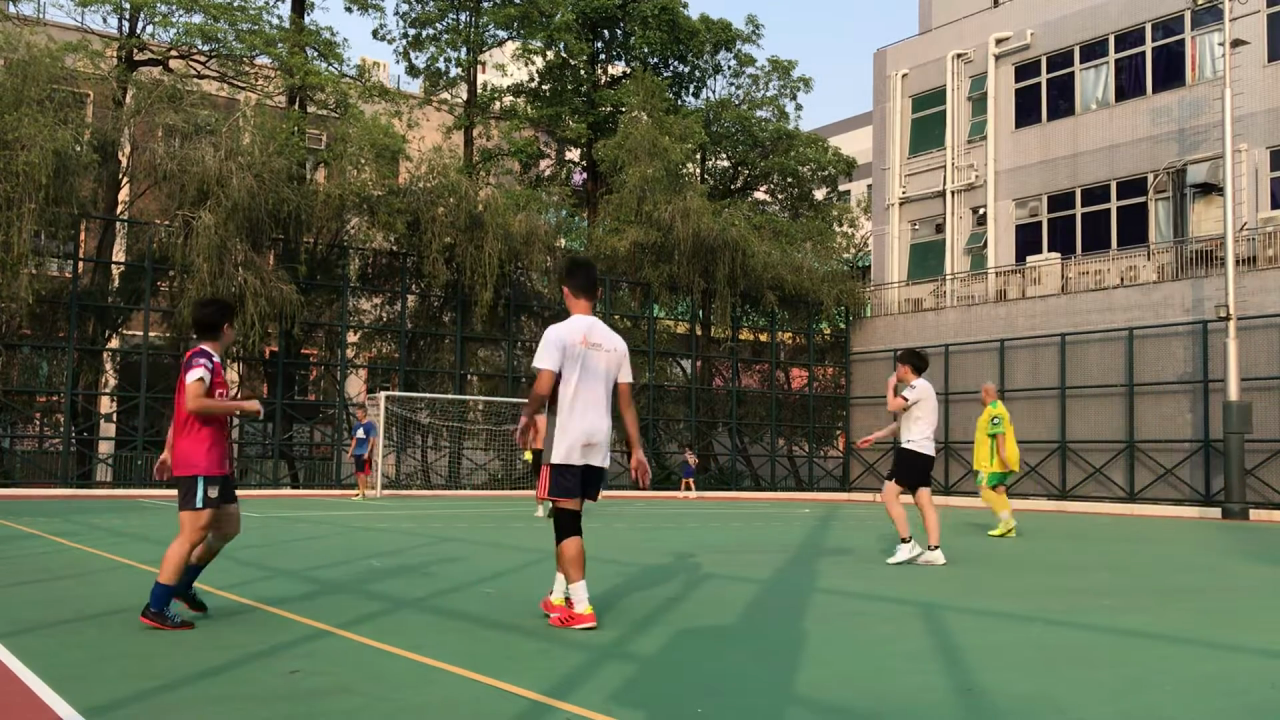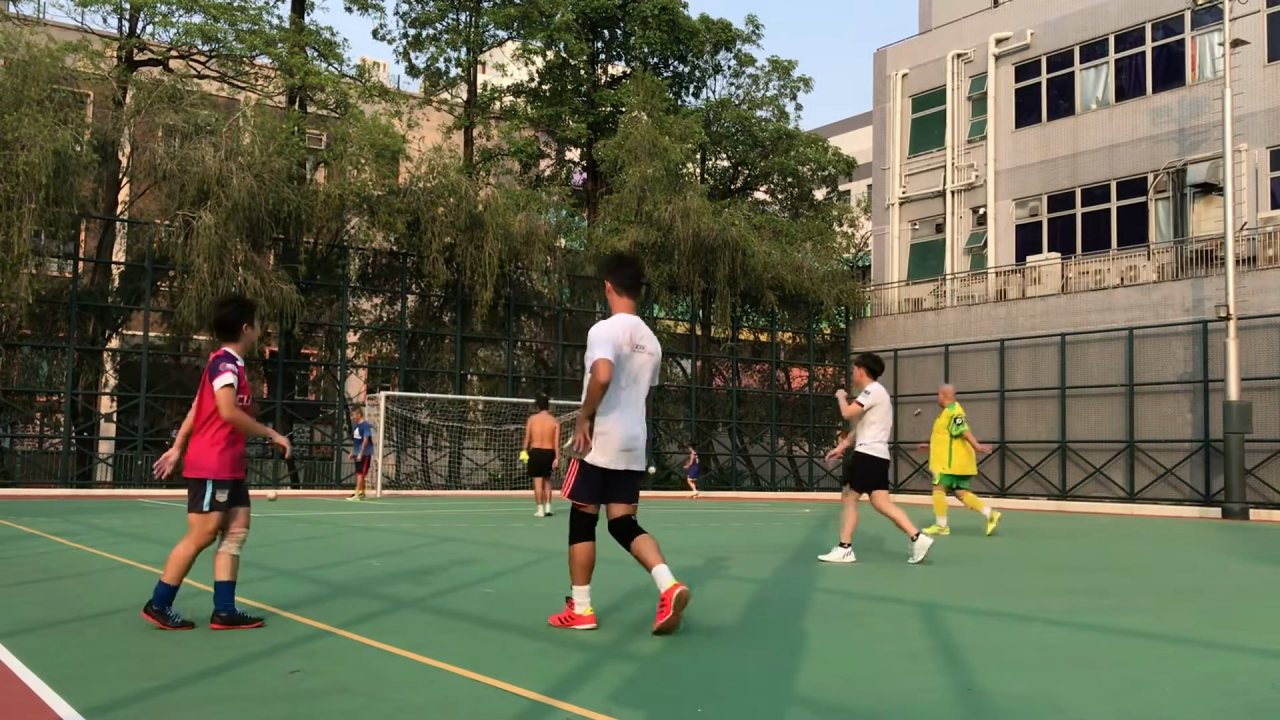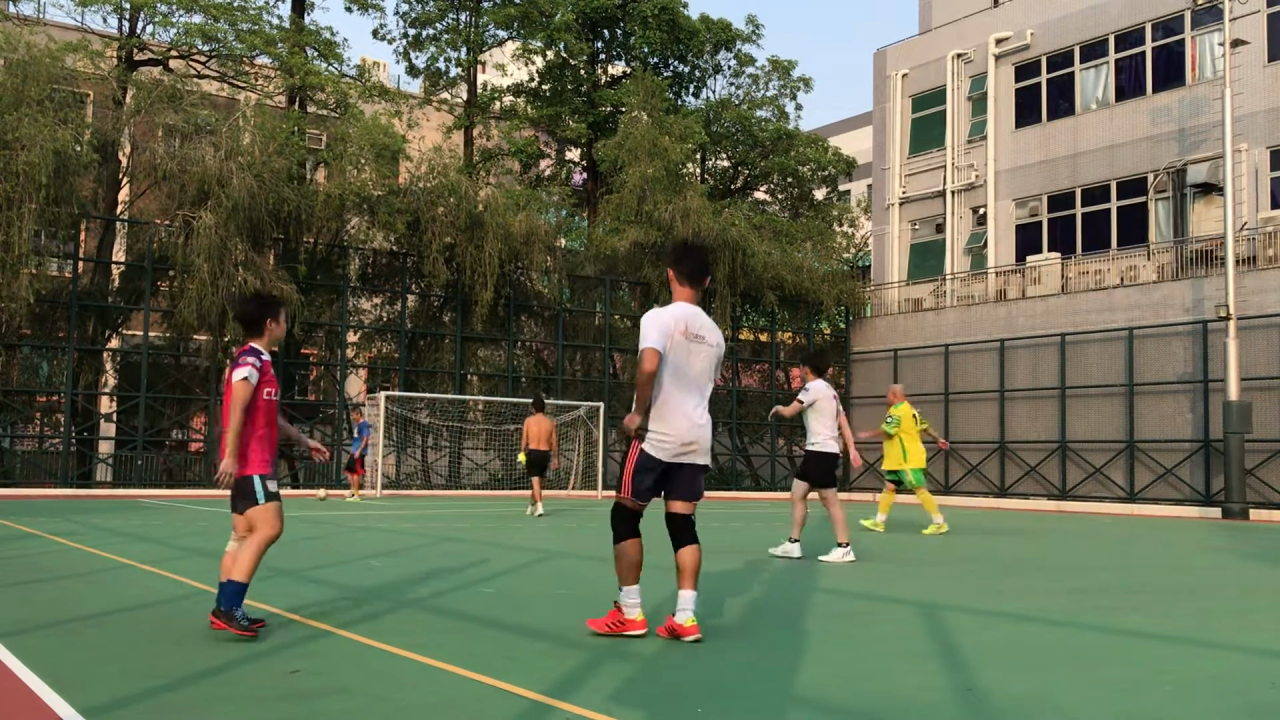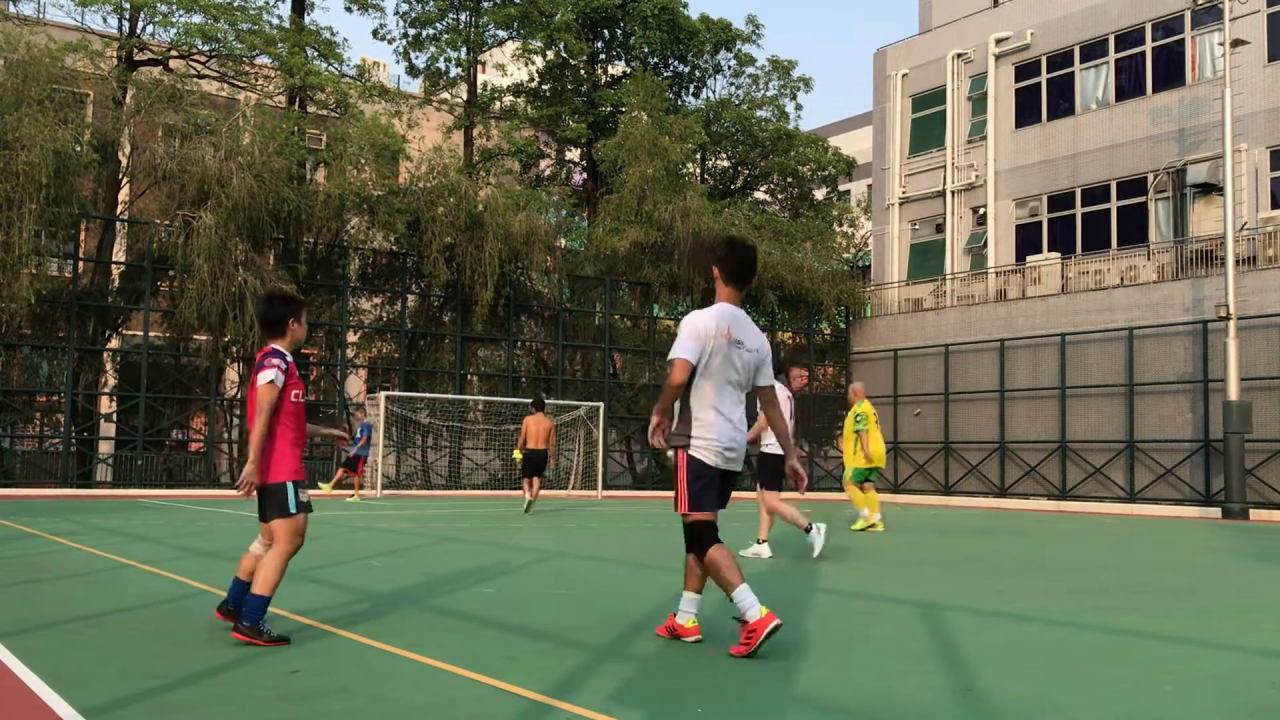
dt=0.3s
person 1, frame 1
left shoulder: (558, 332)
right shoulder: (616, 341)
left elbow: (543, 386)
right elbow: (626, 401)
left wrist: (527, 417)
right wrist: (637, 450)
left hip: (568, 441)
right hip: (600, 444)
left knee: (567, 520)
right knee: (570, 519)
left ankle: (581, 608)
right ankle: (559, 595)
person 1, frame 2
left shoulder: (605, 329)
right shoulder: (651, 339)
left elbow: (602, 376)
left wrist: (584, 418)
left hip: (601, 442)
right hip: (634, 446)
left knee: (583, 522)
right knee: (623, 524)
left ankle: (580, 609)
right ankle: (669, 585)
person 1, frame 3
left shoulder: (658, 317)
right shoulder: (714, 333)
left elbow: (649, 366)
left wrist: (637, 412)
left hip: (657, 437)
right hip: (697, 439)
left knee: (624, 517)
right knee: (682, 525)
left ankle: (629, 612)
right ankle: (685, 617)
person 1, frame 4
left shoulder: (700, 320)
right shoulder: (758, 338)
left elbow: (678, 378)
right elbow: (770, 404)
left wrist: (659, 414)
right wrist: (790, 455)
left hip: (698, 443)
right hip: (732, 446)
left knee: (703, 533)
right knee: (698, 531)
left ankle: (756, 616)
right ankle: (684, 619)
person 2, frame 1
left shoulder: (206, 361)
right shoulder: (201, 360)
left elbow: (181, 413)
right elbow: (194, 404)
left wrist: (169, 451)
right wrist: (242, 405)
left hip: (212, 463)
right hip: (199, 464)
left knee: (228, 526)
right knee: (194, 534)
left ankle: (182, 583)
right ankle: (156, 607)
person 2, frame 2
left shoulder: (227, 363)
right shoulder: (225, 363)
left elbow: (197, 409)
right elbow: (228, 412)
left wrist: (177, 449)
right wrist: (272, 434)
left hip: (227, 466)
right hip: (212, 466)
left knee: (237, 532)
right knee: (201, 536)
left ankle: (225, 610)
right ankle: (159, 604)
person 2, frame 3
left shoulder: (259, 361)
right shoulder: (249, 358)
left elbow: (269, 415)
right elbow: (237, 408)
left wrist: (304, 441)
right wrist: (230, 455)
left hip: (251, 463)
right hip: (248, 462)
left knee: (243, 535)
right knee: (268, 529)
left ankle: (225, 609)
right ankle: (229, 606)
person 2, frame 4
left shoulder: (277, 360)
right shoulder: (273, 360)
right elbow: (262, 414)
left wrist: (322, 431)
right wrist: (252, 462)
left hip: (278, 471)
right hip: (277, 470)
left knee: (268, 540)
right knee: (287, 542)
left ankle: (233, 603)
right ankle: (250, 621)
person 3, frame 1
left shoulder: (919, 386)
right shoulder: (918, 388)
left elbow: (892, 407)
right elbow: (902, 423)
left wrist: (891, 386)
right wrist: (875, 437)
left hip: (915, 452)
right hip: (922, 453)
left knee: (889, 496)
right knee: (924, 503)
left ankle: (907, 543)
right ankle: (934, 551)
person 3, frame 2
left shoulder: (872, 391)
right shoulder: (875, 392)
left elbow: (848, 413)
right elbow: (859, 426)
left wrist: (841, 397)
right wrist: (840, 448)
left hip: (867, 454)
right hip: (878, 456)
left knee: (849, 500)
right knee: (883, 504)
left ankle: (844, 549)
right ankle: (918, 539)
person 3, frame 3
left shoulder: (814, 387)
right shoulder: (829, 390)
left elbow: (789, 412)
right elbow: (844, 425)
left wrist: (777, 408)
right wrist: (852, 450)
left hip: (820, 451)
right hip: (824, 451)
left knee: (830, 501)
right knee: (797, 495)
left ankle: (844, 549)
right ankle: (793, 544)
person 3, frame 4
right shoulder: (784, 391)
left elbow: (762, 423)
right elbow: (787, 426)
left wrist: (747, 437)
left hip: (773, 452)
right hip: (779, 452)
left knee: (773, 503)
right knee: (764, 500)
left ankle: (812, 529)
right ankle: (761, 544)
